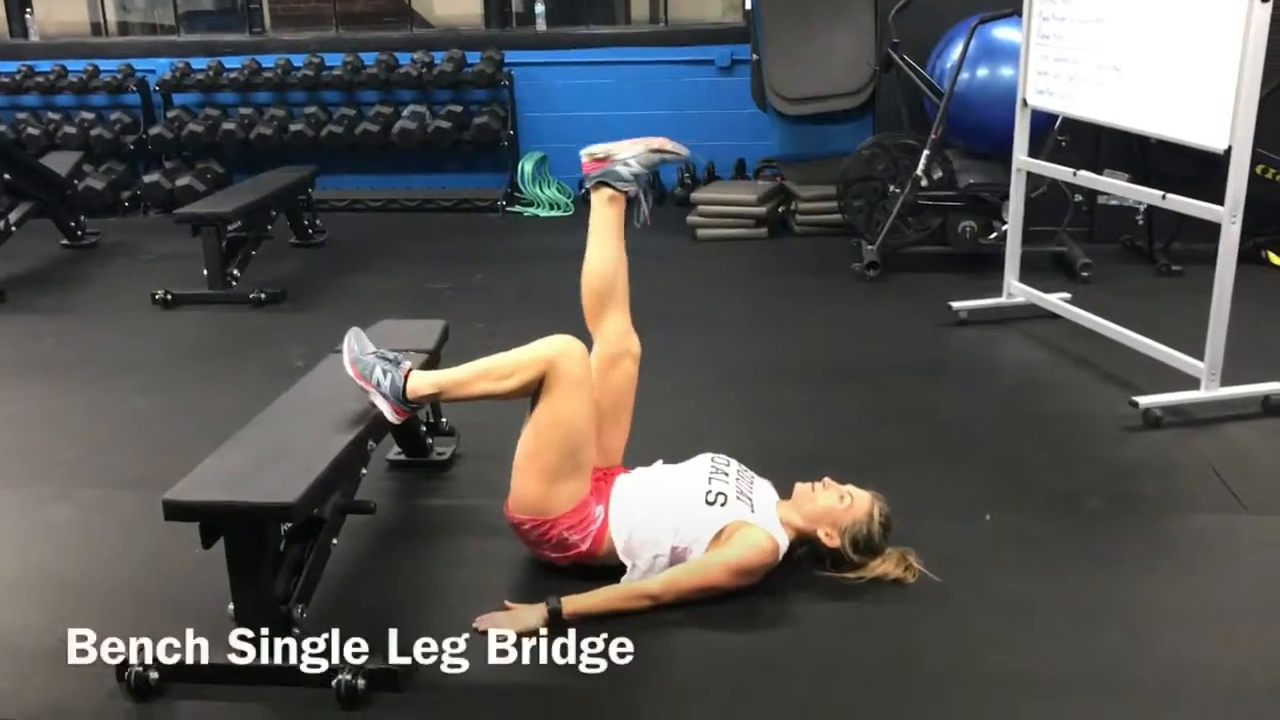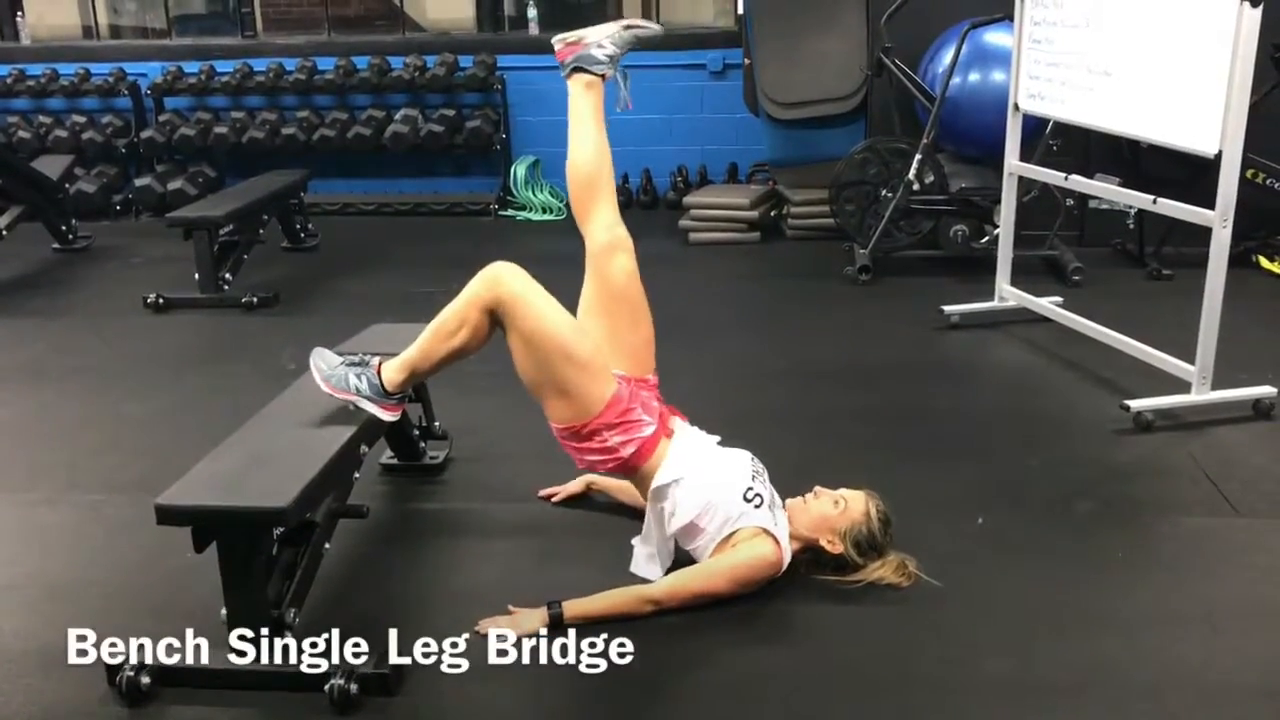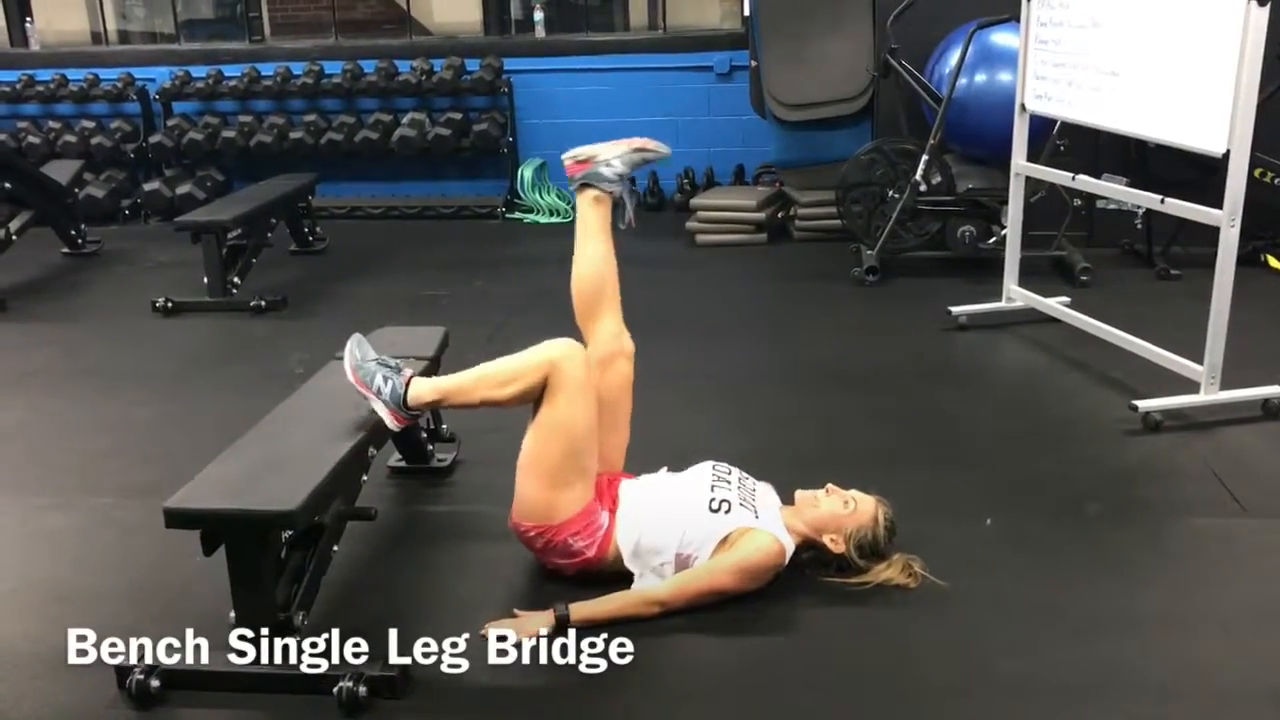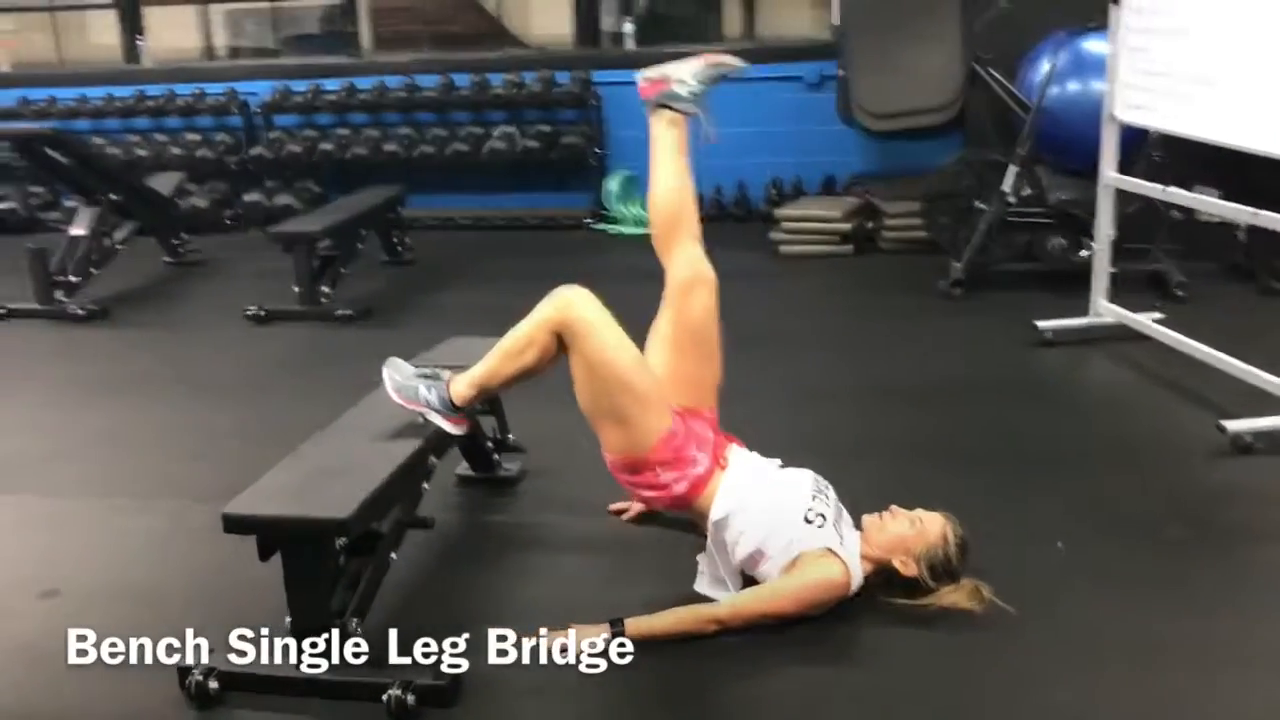
dt=1s
person 1, frame 1
left shoulder: (761, 547)
right shoulder: (764, 503)
left elbow: (655, 593)
left wrist: (548, 613)
left hip: (565, 524)
right hip: (597, 493)
left knee: (565, 353)
left ankle: (407, 388)
person 1, frame 2
left shoulder: (766, 553)
right shoulder: (770, 513)
left elbow: (655, 598)
left wrist: (551, 615)
left hip: (614, 427)
right hip: (630, 412)
left knee: (502, 283)
right knee: (608, 241)
left ankle: (386, 383)
person 1, frame 3
left shoulder: (767, 551)
right shoulder: (769, 510)
left elbow: (663, 597)
left wrist: (557, 619)
left hip: (573, 529)
right hip: (605, 500)
left knee: (568, 356)
left ankle: (409, 397)
person 1, frame 4
left shoulder: (834, 577)
right shoulder: (837, 531)
left elbow: (719, 617)
left wrist: (614, 632)
left hip: (672, 465)
right hip: (693, 449)
left knee: (571, 306)
right knee: (692, 277)
left ankle: (454, 398)
